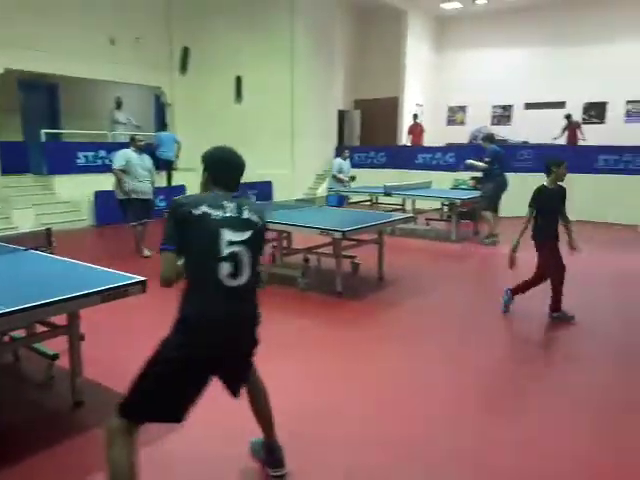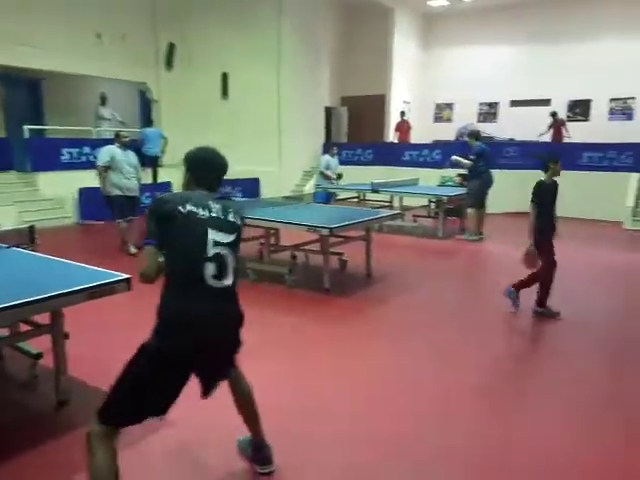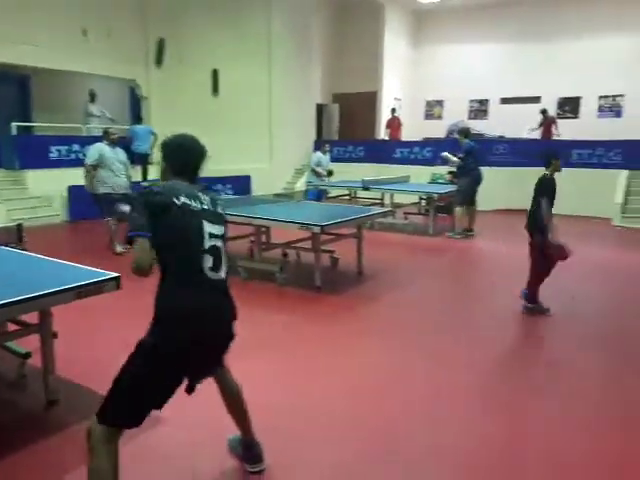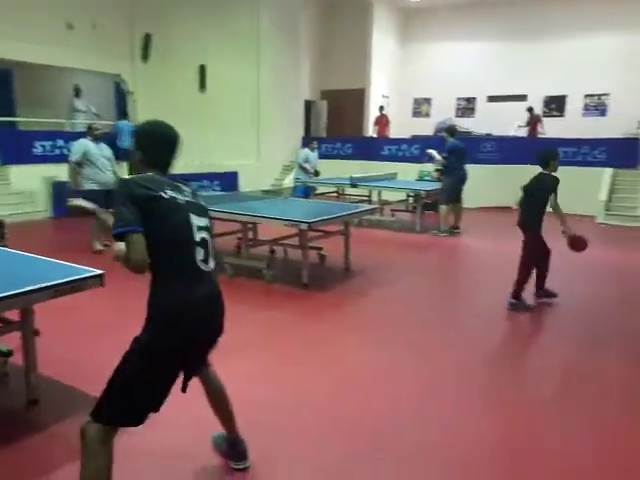
dt=0.1s
person 1, frame 1
left shoulder: (182, 206)
right shoulder: (255, 213)
left elbow: (168, 277)
left hip: (198, 324)
right hip: (243, 320)
left knee: (121, 428)
right knee: (245, 373)
right ankle: (272, 452)
person 1, frame 2
left shoulder: (163, 203)
right shoulder: (232, 214)
left elbow: (148, 273)
left wrist: (164, 261)
left hip: (179, 326)
right hip: (226, 321)
left knee: (101, 433)
right knee: (230, 370)
right ankle: (259, 448)
person 1, frame 3
left shoulder: (152, 194)
right shoulder: (214, 203)
left elbow: (141, 265)
left wrist: (155, 252)
left hip: (176, 321)
right hip: (221, 315)
left knee: (101, 431)
right knee: (217, 368)
right ankle: (250, 447)
person 1, frame 4
left shoulder: (131, 188)
right shoulder: (186, 193)
left elbow: (139, 261)
left wrist: (119, 251)
left hip: (172, 316)
right hip: (210, 309)
left knee: (95, 432)
right knee: (199, 364)
right ankle: (234, 444)
person 2, frame 1
left shoulder: (561, 191)
right shoulder: (540, 192)
left elbow: (563, 215)
right elbow: (529, 217)
left wrist: (570, 238)
right wrist: (518, 241)
left hip: (552, 237)
right hip: (543, 238)
left knee: (541, 274)
right knee: (558, 271)
left ankle: (511, 293)
right ankle: (555, 311)
person 2, frame 2
left shoulder: (554, 185)
right shoulder: (541, 187)
right elbow: (533, 214)
left wrist: (553, 231)
right wrist: (531, 241)
left hip: (546, 233)
right hip: (541, 234)
left knee: (547, 267)
right knee: (549, 266)
left ankle: (514, 289)
right ankle: (540, 307)
person 2, frame 3
left shoulder: (545, 179)
right shoulder: (547, 181)
right elbow: (545, 208)
right wrist: (551, 232)
left hip: (538, 226)
right hip: (537, 227)
left knee: (549, 260)
right knee: (539, 264)
left ankle: (530, 292)
right ankle: (530, 302)
person 2, frame 4
left shoulder: (536, 179)
right shoulder: (552, 179)
left elbow: (520, 201)
right elbow: (553, 204)
left wrist: (521, 218)
right wrist: (565, 226)
left hip: (526, 221)
right hip: (531, 224)
left knee: (544, 253)
right knee: (528, 260)
left ankle: (541, 290)
right ankle: (514, 298)
